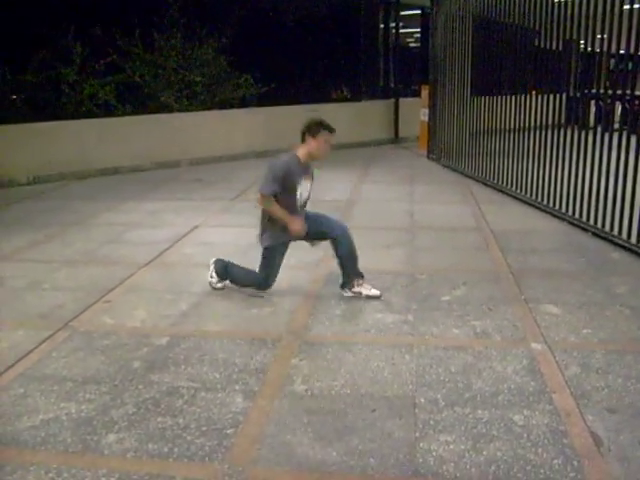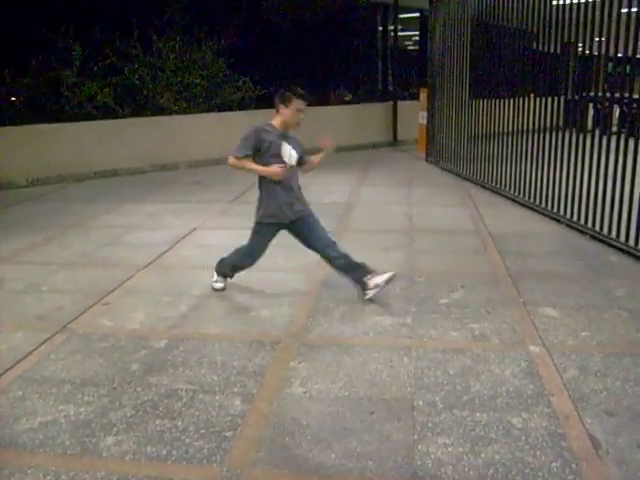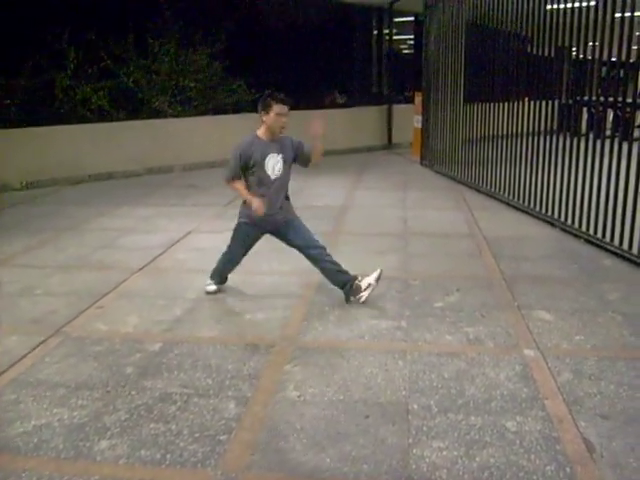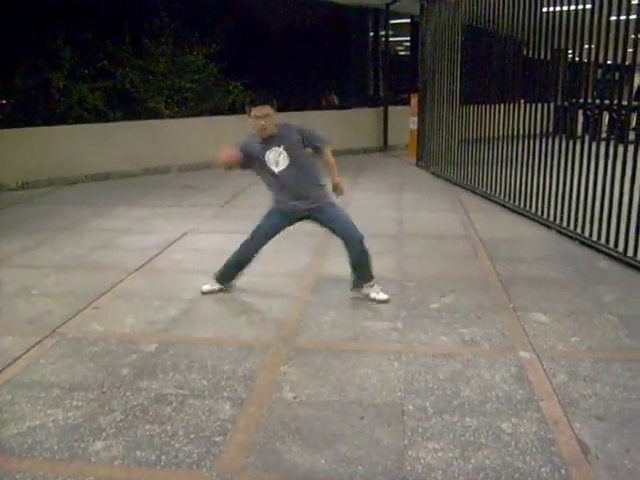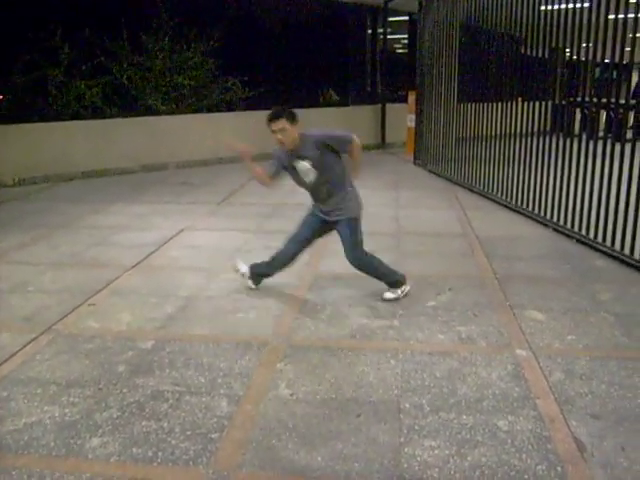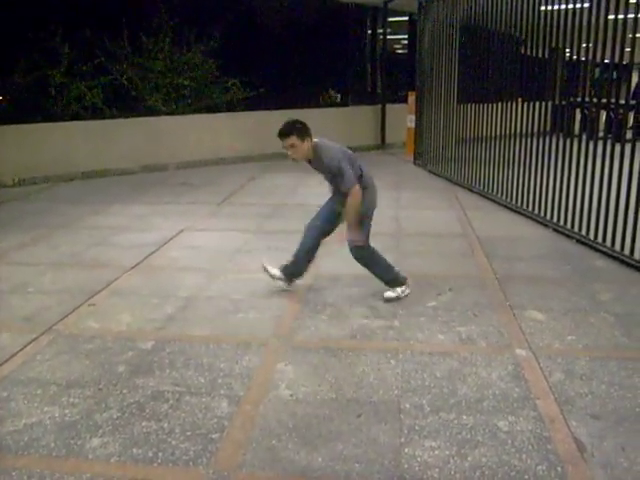
dt=0.2s
person 1, frame 1
left shoulder: (307, 168)
right shoulder: (283, 165)
right elbow: (263, 198)
left wrist: (311, 234)
right wrist: (290, 221)
left hip: (297, 219)
right hip: (277, 228)
left knee: (340, 232)
right knee: (264, 283)
left ankle: (353, 283)
right ankle: (220, 268)
person 1, frame 2
left shoulder: (291, 140)
right shoulder: (259, 133)
left elbow: (307, 165)
right elbow: (234, 160)
left wrist: (325, 153)
right wrist: (264, 170)
left hip: (297, 208)
right hip: (271, 211)
left knee: (327, 247)
right knee: (250, 255)
left ankle: (365, 281)
right ankle: (223, 270)
person 1, frame 3
left shoulder: (288, 144)
right shoulder: (246, 147)
left elbow: (313, 159)
right elbow: (232, 179)
left wrist: (317, 138)
right wrist: (251, 200)
left hip: (282, 214)
right hip: (253, 216)
left knee: (314, 249)
right knee: (233, 256)
left ankle: (352, 287)
right ankle: (216, 279)
person 1, frame 4
left shoulder: (293, 131)
right shoulder: (249, 145)
left elbow: (324, 147)
right elbow: (226, 164)
left wrist: (335, 177)
right wrist: (225, 158)
left hip: (317, 199)
right hip: (286, 205)
left knee: (353, 237)
right knee: (252, 243)
left ankle: (364, 283)
right ankle: (222, 280)
person 1, frame 5
left shoulder: (318, 138)
right shoulder: (282, 156)
left elbow: (354, 142)
right elbow: (266, 180)
left wrist: (351, 173)
right wrist: (250, 161)
left hip: (346, 207)
right hip: (321, 208)
left knee: (355, 256)
right knee: (294, 244)
left ankle: (398, 283)
right ankle: (257, 274)
person 1, frame 6
left shoulder: (332, 157)
right shoulder: (310, 153)
left elbow: (355, 191)
left wrist: (351, 227)
left hip: (360, 197)
right hip: (341, 195)
left knee: (359, 249)
right knee: (313, 231)
left ankle: (398, 283)
right ankle: (290, 272)
